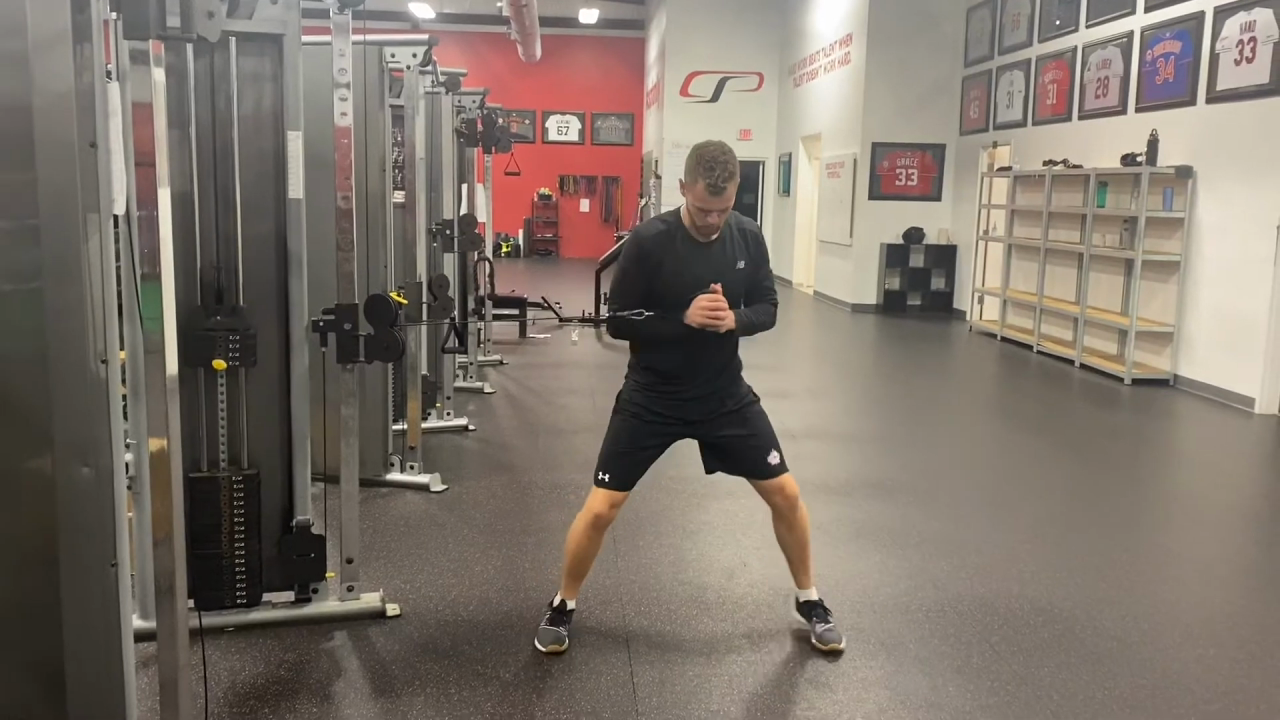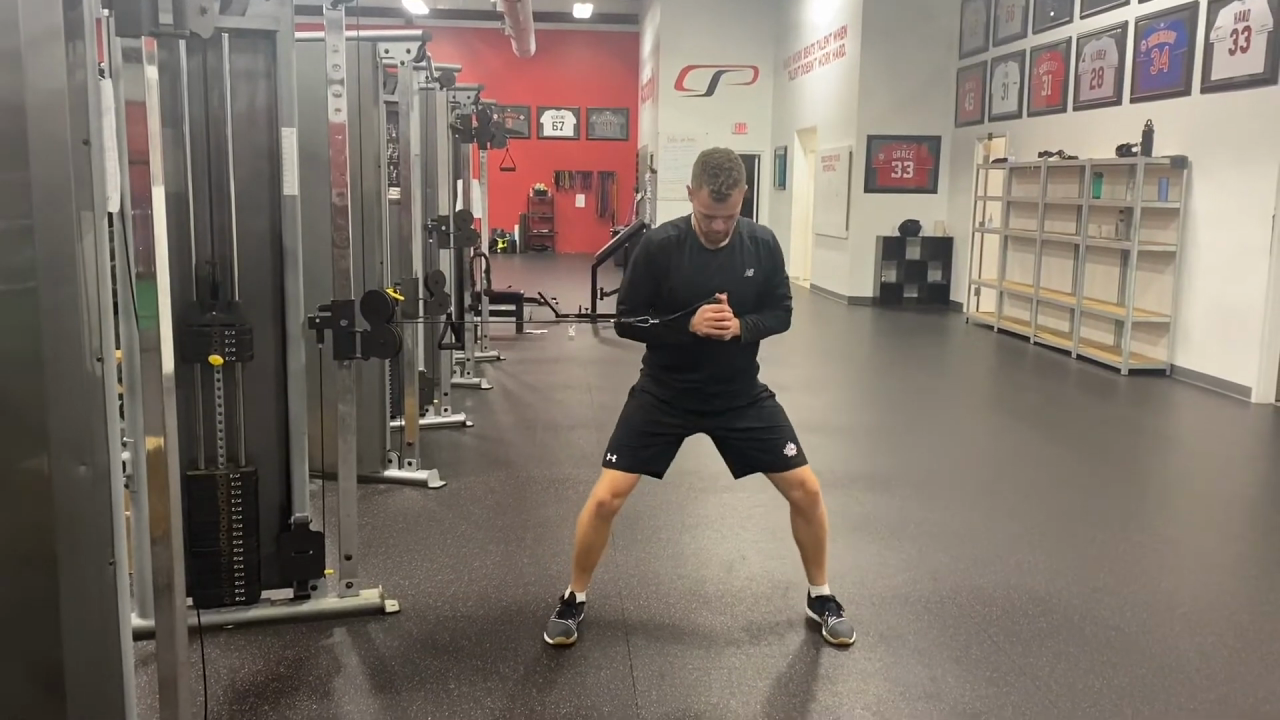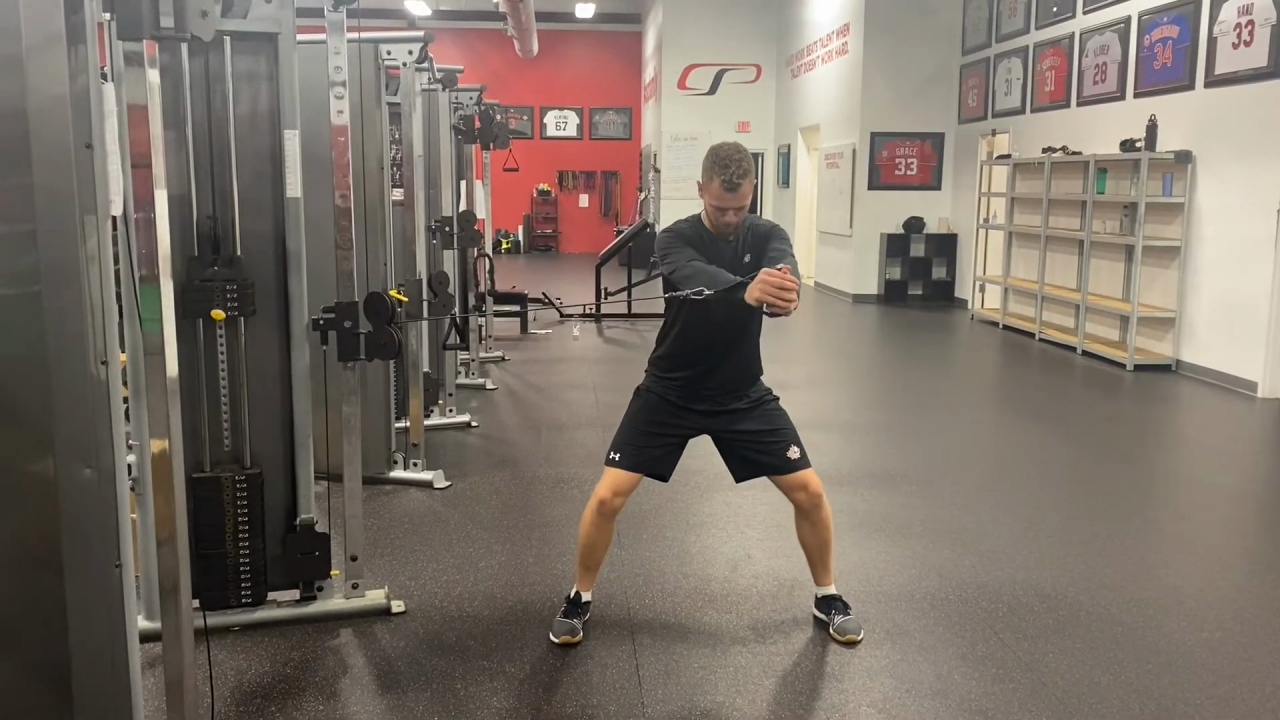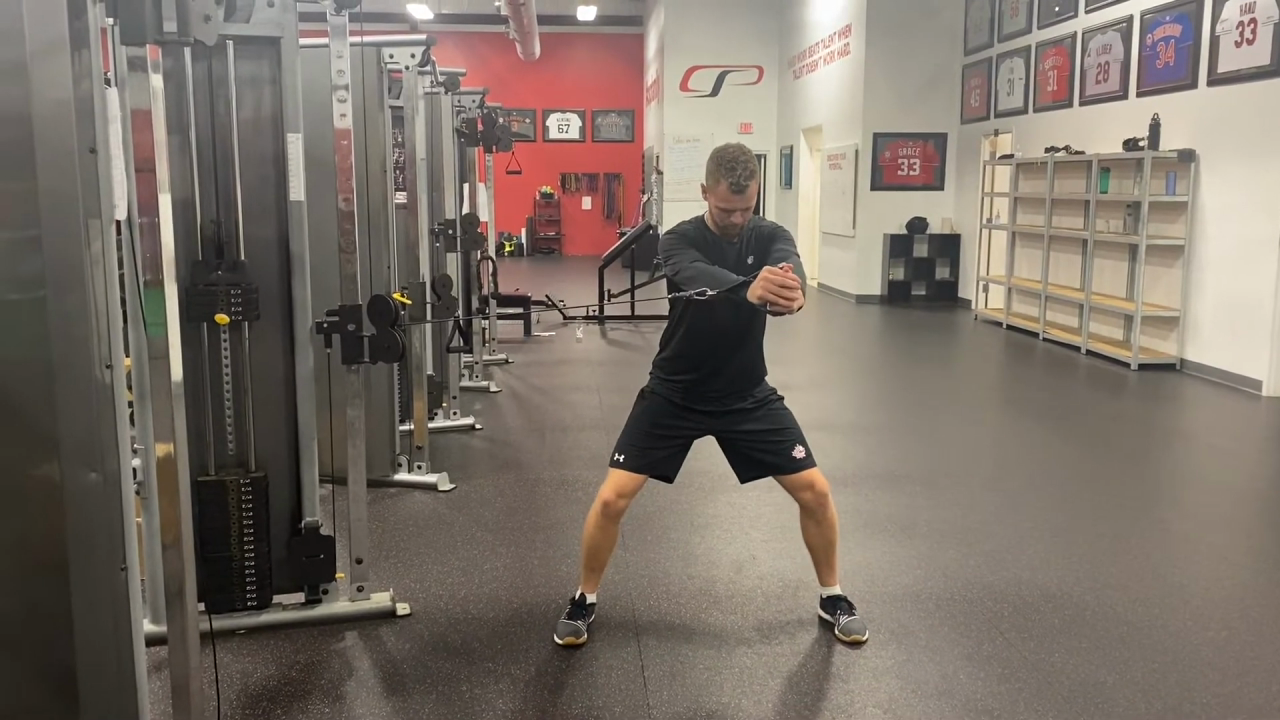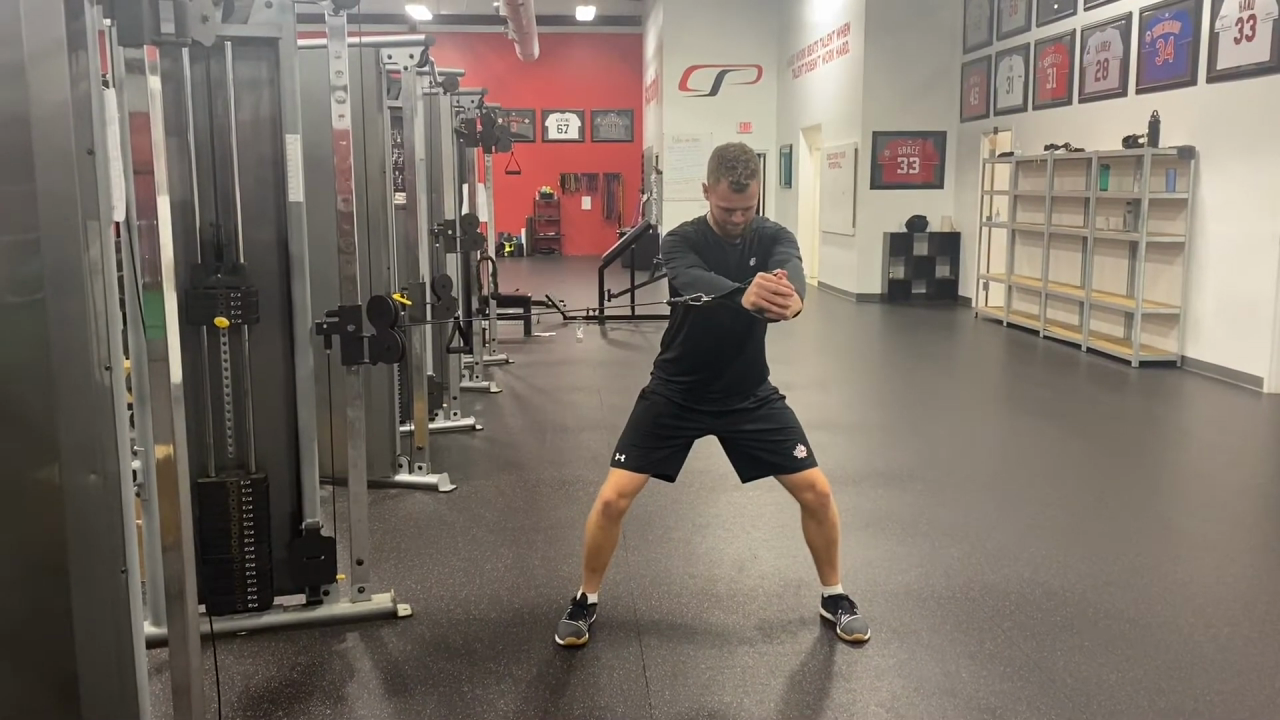
dt=1s
person 1, frame 1
left shoulder: (748, 237)
right shoulder: (649, 240)
left elbow: (767, 308)
right elbow: (618, 321)
left wrist: (735, 319)
right wrist: (684, 318)
left hip: (724, 393)
right hip: (651, 396)
left knee: (785, 495)
right knee: (601, 508)
left ankle: (809, 601)
right ankle: (562, 607)
person 1, frame 2
left shoulder: (762, 244)
right shoulder: (658, 246)
left elbow: (780, 312)
right elbow: (627, 321)
left wrist: (741, 326)
right wrist: (688, 324)
left hip: (740, 393)
right hip: (664, 392)
left knee: (806, 490)
right knee: (605, 498)
left ankle: (821, 597)
right ankle: (573, 599)
person 1, frame 3
left shoulder: (766, 235)
right shoulder: (676, 239)
left elbow: (783, 272)
right elbow: (697, 280)
left wrist: (784, 293)
right wrist: (747, 290)
left hip: (742, 395)
right hip: (670, 393)
left knee: (809, 492)
right knee: (607, 498)
left ankle: (827, 597)
right ankle: (580, 598)
person 1, frame 4
left shoulder: (770, 237)
right shoulder: (679, 240)
left elbow: (789, 268)
right elbow: (699, 279)
left wrist: (792, 291)
right wrist: (750, 289)
left hip: (747, 394)
right hip: (674, 394)
left knee: (816, 492)
right knee: (611, 500)
left ankle: (833, 597)
right ankle: (585, 599)
person 1, frame 5
left shoulder: (773, 238)
right shoulder: (681, 242)
left elbow: (790, 271)
right elbow: (696, 283)
left wrist: (791, 296)
right wrist: (745, 296)
left hip: (749, 394)
right hip: (676, 393)
left knee: (817, 492)
right knee: (612, 500)
left ankle: (834, 596)
right ankle: (586, 599)
